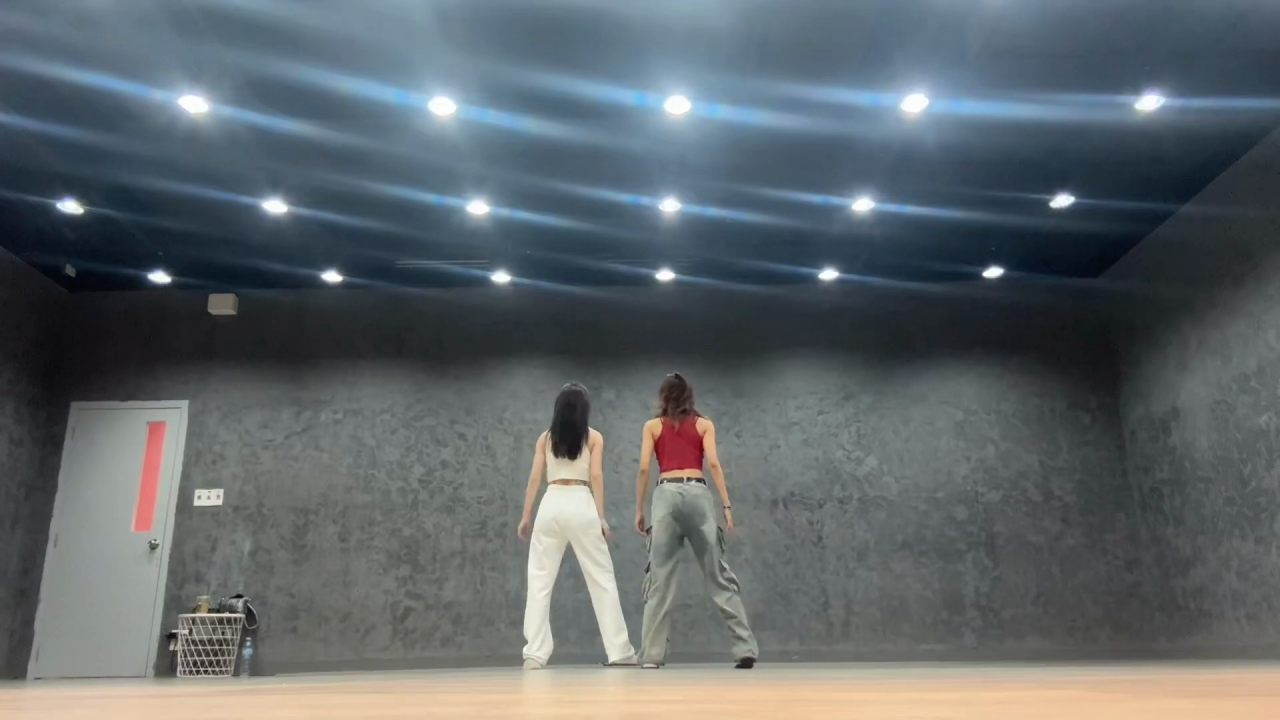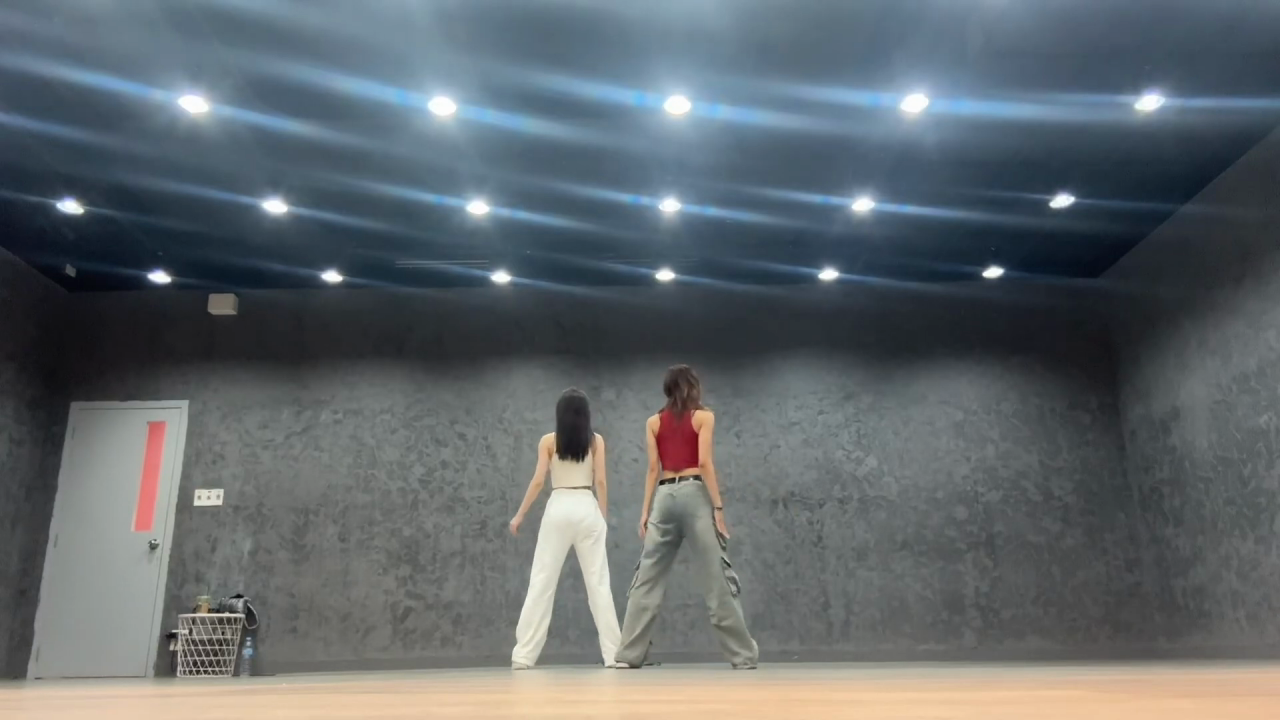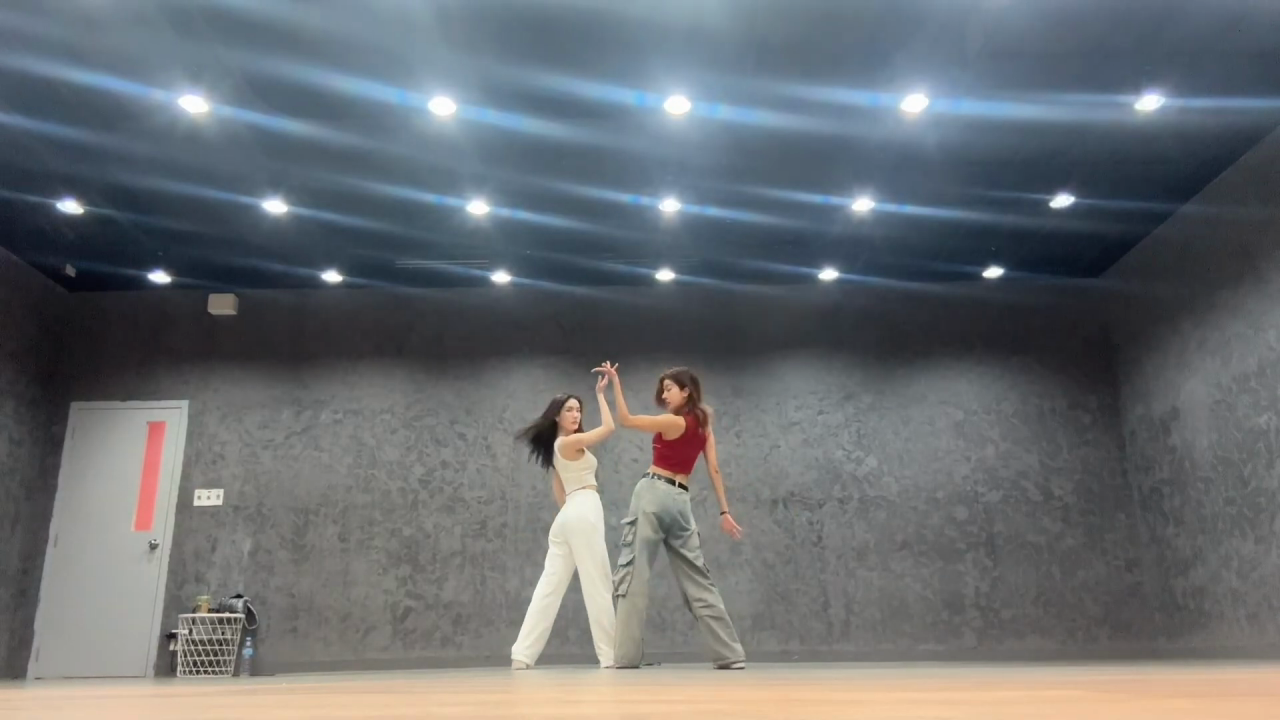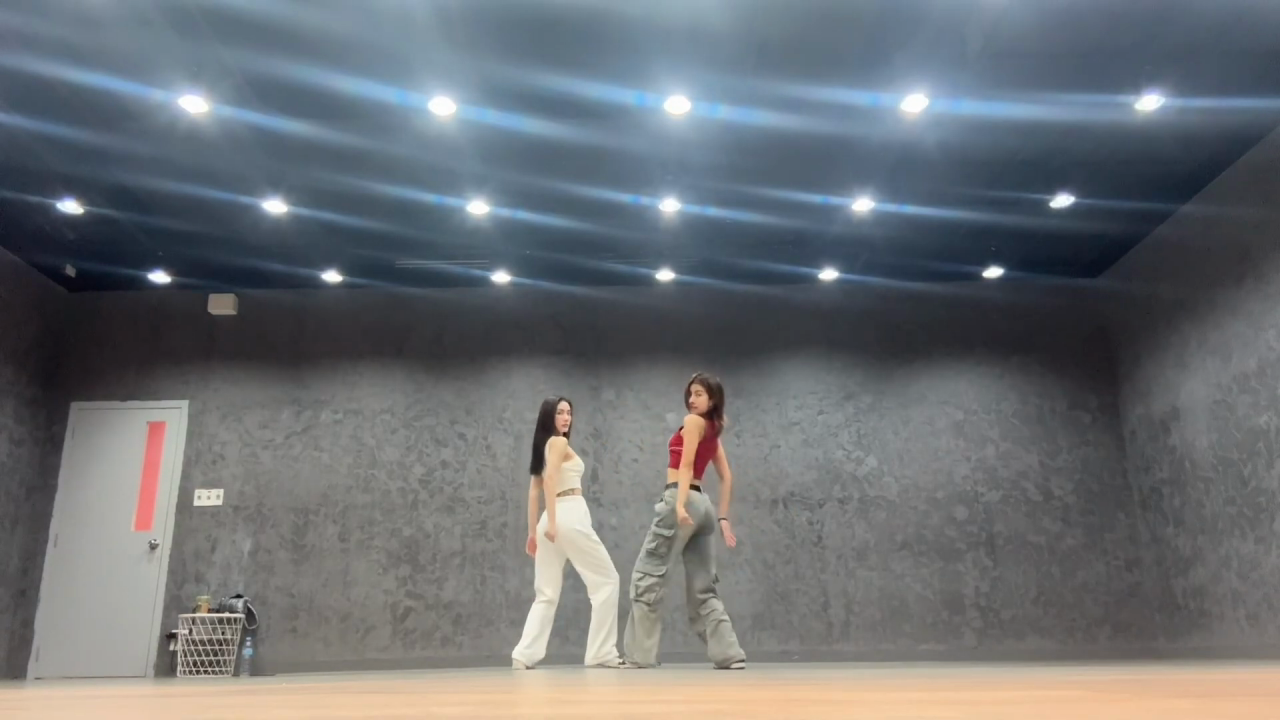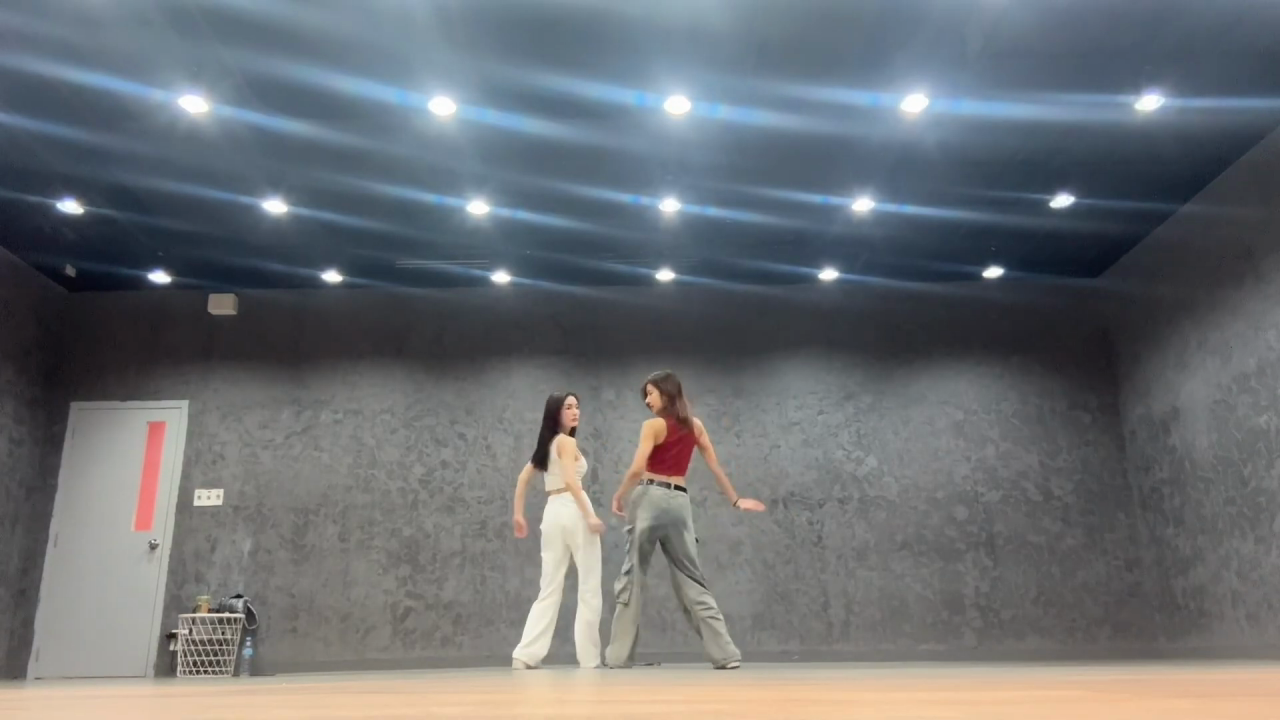
dt=1s
person 1, frame 1
left shoulder: (653, 426)
right shoulder: (704, 424)
left elbow: (644, 469)
right elbow: (714, 464)
left wrist: (640, 510)
right wrist: (726, 506)
left hip: (666, 496)
right hip: (698, 495)
left knee: (660, 577)
right knee: (717, 574)
left ankle: (652, 655)
right ankle: (743, 649)
person 1, frame 2
left shoulder: (654, 422)
right shoulder: (703, 416)
left elbow: (653, 469)
right elbow: (704, 464)
left wrist: (645, 511)
right wrist: (718, 507)
left hip: (665, 497)
right hip: (695, 495)
left knee: (648, 579)
right knee: (718, 576)
left ankle: (628, 654)
right ankle: (744, 655)
person 1, frame 3
left shoulder: (674, 423)
right shoulder: (704, 423)
left elbow: (625, 420)
right elbow: (714, 470)
left wrist: (615, 382)
right wrist: (724, 511)
left hip: (652, 494)
right hip: (679, 501)
left knee: (633, 573)
right knee: (697, 579)
left ankle: (626, 655)
right ankle: (730, 654)
person 1, frame 4
left shoulder: (694, 422)
right shoulder: (712, 431)
left elbow: (685, 463)
right elbow: (726, 478)
left wrist: (679, 504)
right wrist: (723, 518)
left hip: (677, 500)
right hip: (701, 506)
left knee: (649, 576)
right knee: (702, 587)
left ankle: (639, 654)
right ankle: (728, 654)
person 1, frame 5
left shoulder: (653, 425)
right shoulder: (693, 425)
left elbow: (637, 467)
right elbow: (715, 466)
left wrist: (619, 498)
right wrist: (734, 499)
left hip: (647, 499)
right hip: (677, 502)
left knee: (630, 578)
right knee: (691, 581)
left ankle: (618, 655)
right ankle: (725, 654)
person 2, frame 1
left shoulder: (546, 437)
right shoulder: (594, 437)
left elbow: (534, 478)
right elbow: (596, 478)
left wrist: (526, 517)
right wrist: (601, 516)
left hip: (552, 503)
right hip: (580, 504)
left knee: (541, 583)
right knee: (601, 578)
left ankle: (535, 654)
right ankle: (619, 651)
person 2, frame 2
left shoulder: (548, 441)
right shoulder: (596, 441)
left elbow: (538, 481)
right elbow: (600, 481)
left wrist: (519, 516)
right wrist: (603, 516)
left hip: (558, 509)
right hip: (587, 509)
left knee: (542, 583)
right knee: (598, 583)
left ankle: (524, 655)
right ankle: (613, 654)
person 2, frame 3
left shoulder: (554, 448)
right shoulder: (570, 442)
right elbow: (609, 427)
right wrist: (600, 394)
left hip: (567, 516)
right hip: (584, 512)
left knee: (550, 586)
right knee: (597, 585)
left ankle: (523, 653)
right ankle: (610, 655)
person 2, frame 4
left shoulder: (542, 449)
right shoulder: (558, 442)
left elbow: (534, 493)
right elbow: (553, 479)
left wrist: (533, 532)
right wrist: (553, 522)
left hip: (552, 520)
right hip: (570, 518)
left knee: (547, 594)
right knee: (605, 582)
left ankle: (524, 655)
right ankle: (601, 653)
person 2, frame 5
left shoulder: (545, 444)
right shoulder: (569, 443)
left elbow: (522, 480)
right elbow: (571, 479)
left wrist: (518, 515)
right wrist: (589, 514)
left hip: (551, 513)
right hip: (575, 512)
left knee: (550, 591)
right knee: (590, 588)
left ankle: (526, 654)
right ankle: (589, 656)
